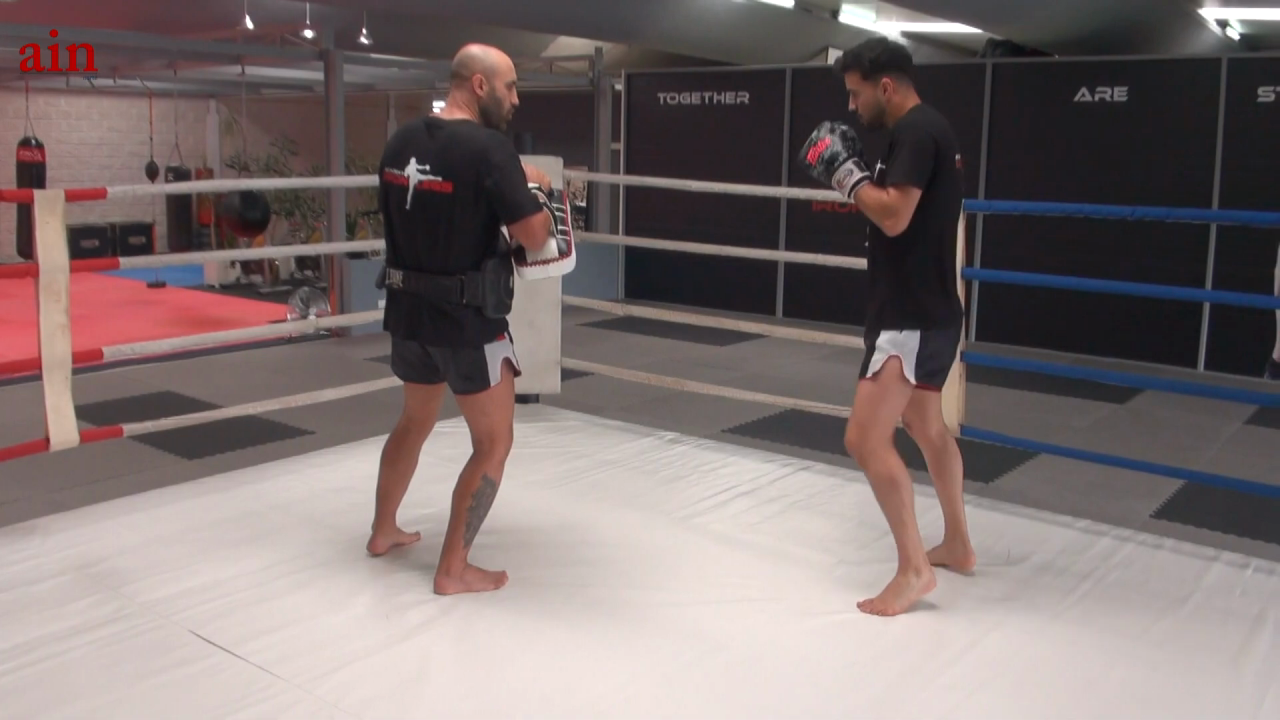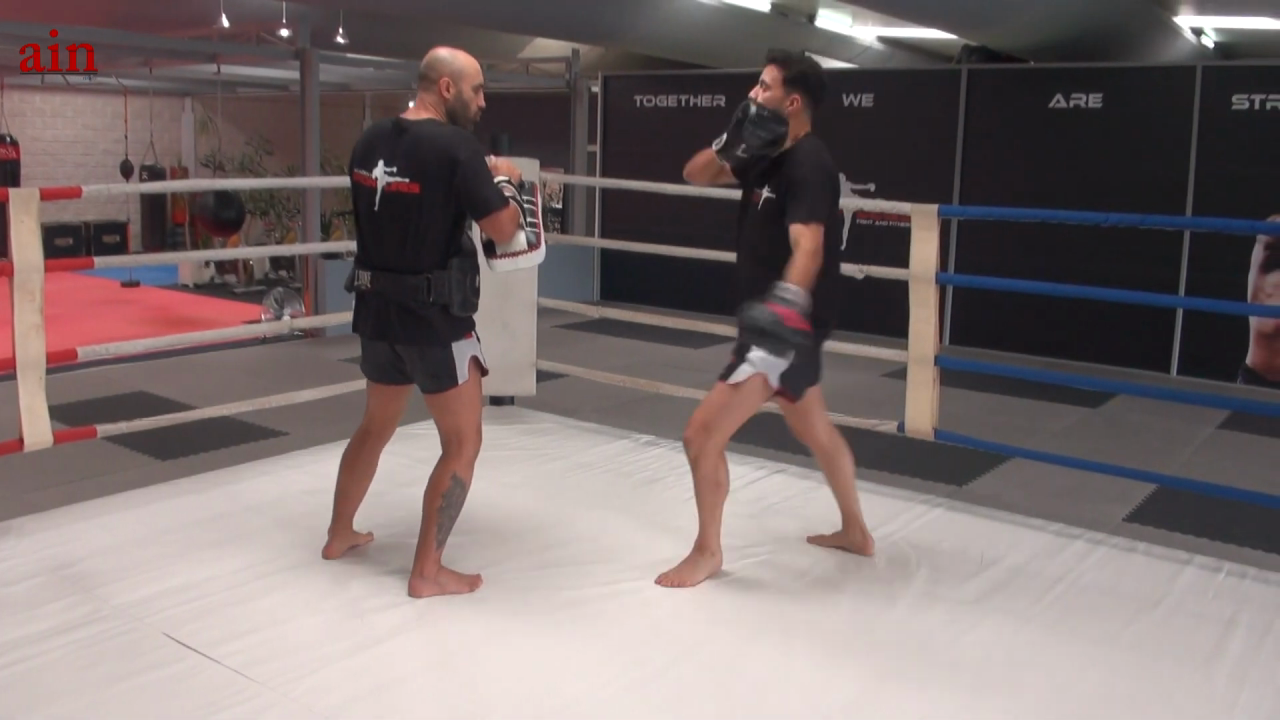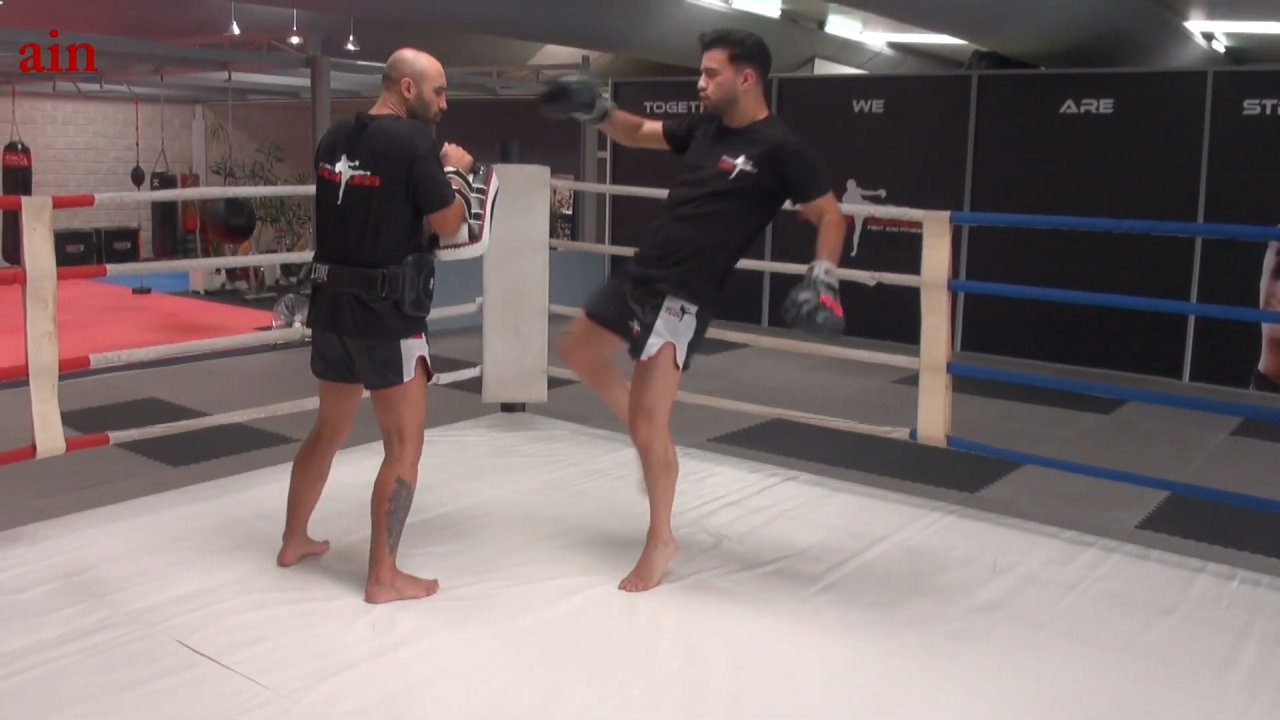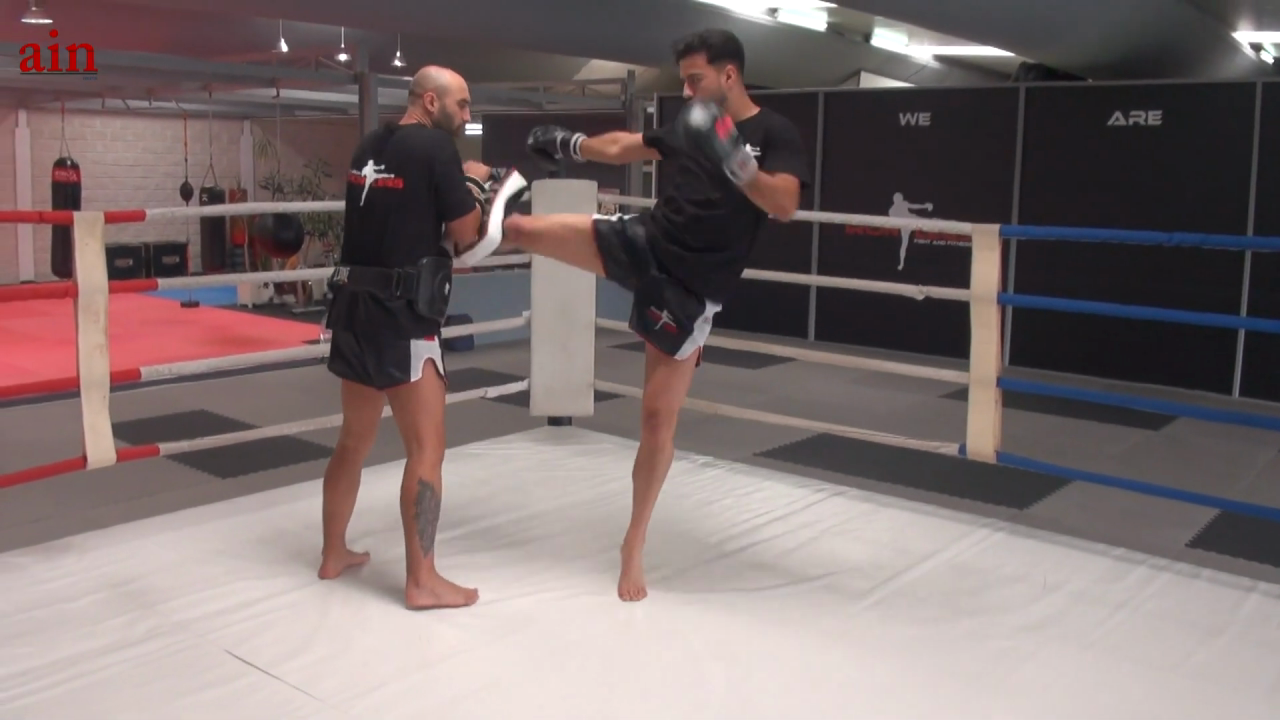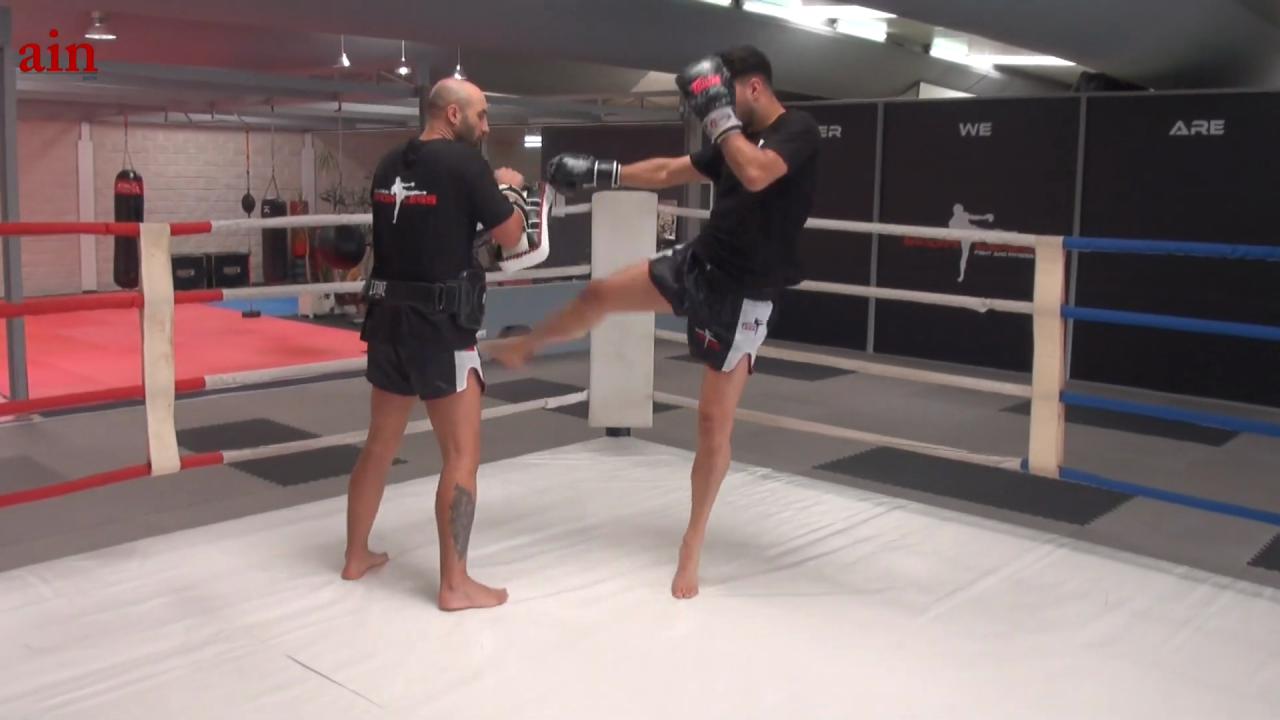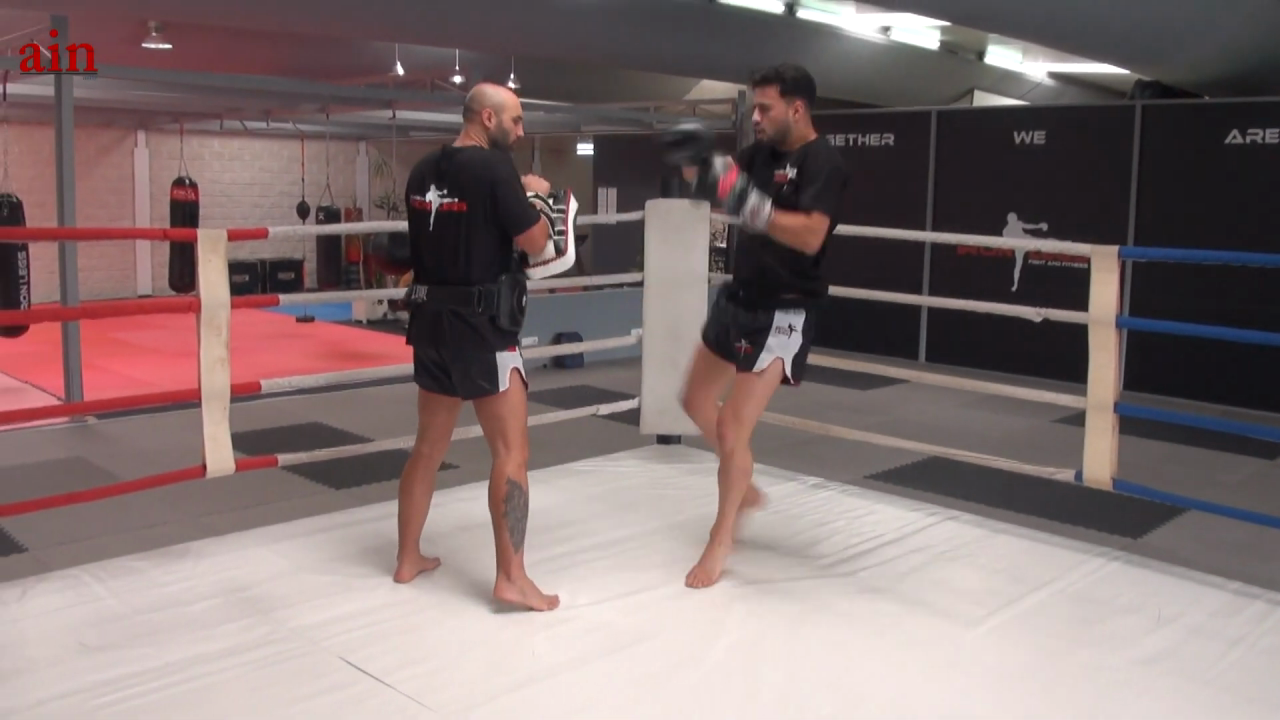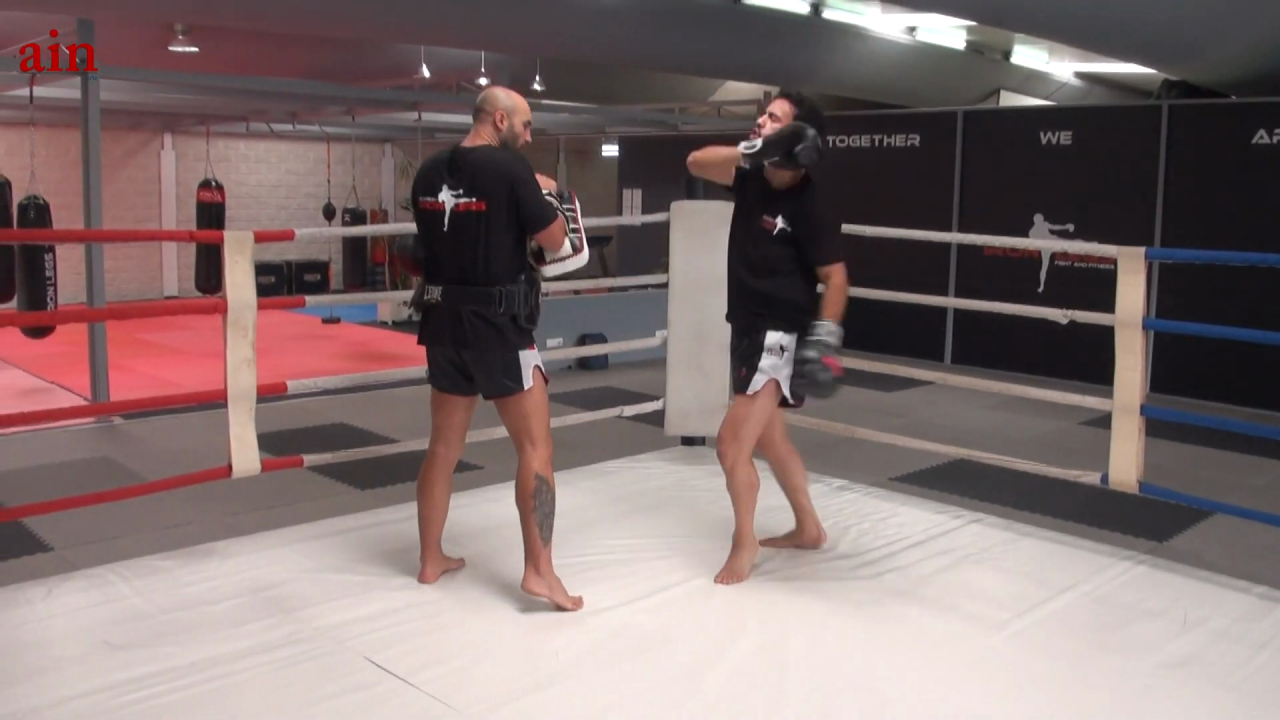
dt=0.7s
person 1, frame 1
left shoulder: (915, 132)
right shoulder: (929, 129)
left elbow: (892, 218)
left wrist: (842, 171)
right wrist: (857, 168)
left hip: (912, 316)
right hip: (930, 309)
left knee: (865, 438)
right knee: (927, 428)
left ankle: (913, 569)
right ankle: (956, 543)
person 1, frame 2
left shoulder: (808, 167)
right shoulder: (763, 149)
left elbow: (807, 246)
right elbow: (696, 173)
left wrist: (784, 303)
right wrist: (735, 139)
left hip: (789, 325)
right hip: (784, 322)
left knee: (703, 433)
right knee: (812, 426)
left ankle: (706, 549)
right ankle: (855, 529)
person 1, frame 3
left shoulder: (781, 147)
right shoulder: (704, 127)
left elbow: (830, 217)
right elbow: (635, 131)
left wrist: (821, 279)
right wrist: (593, 106)
left hip: (681, 296)
right hip: (642, 271)
left knee: (649, 424)
right knee: (576, 352)
left ankle: (659, 543)
right ankle: (634, 415)
person 1, frame 4
left shoulder: (776, 135)
right shoulder: (696, 125)
left elbow: (784, 204)
right elbow: (630, 145)
left wrist: (727, 147)
right wrist: (567, 144)
left hip: (693, 287)
right hip: (645, 241)
left knee: (660, 417)
right knee: (530, 231)
left ankle: (635, 544)
person 1, frame 5
left shoulder: (797, 131)
right shoulder: (728, 137)
left elbow: (755, 174)
right elbow: (668, 171)
left wrist: (716, 111)
right wrist: (597, 172)
left hip: (743, 297)
right hip: (696, 267)
left knee: (713, 427)
right knee: (601, 293)
left ankle: (692, 544)
right ankle: (525, 346)
person 1, frame 6
left shoulder: (823, 165)
right shoulder: (763, 153)
left elbow: (811, 239)
right elbow: (703, 180)
left wrist: (743, 200)
right wrist: (690, 159)
left hip: (781, 312)
right hip: (740, 295)
left knee: (731, 429)
right knee: (694, 401)
left ankle: (718, 546)
right ankle: (743, 490)
person 1, frame 7
left shoulder: (809, 205)
right shoulder: (756, 171)
left elbow: (834, 278)
right elbow: (697, 163)
left wrist: (824, 346)
right wrist: (756, 148)
left hip: (775, 335)
right hip: (749, 324)
left knee: (731, 443)
right knee: (765, 437)
left ankle: (745, 543)
right ankle: (808, 528)
person 2, frame 1
left shoulder: (402, 141)
right shoulder: (488, 147)
right elbow: (533, 235)
right wrist: (533, 185)
left hip: (408, 309)
right hip: (467, 319)
left knee: (415, 421)
right knee: (494, 443)
left ankle: (383, 530)
right ankle: (453, 569)
person 2, frame 2
left shoulder: (371, 141)
right shoulder: (455, 146)
right elbow: (503, 229)
right wrist: (502, 178)
left hip: (378, 309)
right hip: (434, 317)
left knee: (376, 427)
right knee: (462, 443)
left ankle: (339, 533)
right ankle: (427, 570)
person 2, frame 3
left shoulder: (336, 138)
right shoulder: (412, 140)
right elbow: (449, 223)
right wrist: (453, 168)
left hip: (333, 304)
right hip: (388, 313)
left knee: (330, 428)
right knee: (405, 445)
left ankle: (295, 540)
right ankle: (383, 576)
person 2, frame 4
left shoulder: (373, 147)
right shoulder: (432, 146)
right elbow: (468, 232)
right wrist: (476, 182)
left hip: (352, 304)
right hip: (401, 314)
left knee: (354, 438)
right knee: (426, 447)
left ankle: (333, 553)
right ankle: (423, 579)
person 2, frame 5
left shoulder: (388, 165)
right shoulder: (463, 160)
right elbow: (510, 236)
right wrist: (506, 189)
left hip: (389, 317)
right hip: (440, 324)
left knee: (380, 444)
right knee: (461, 454)
left ankle: (356, 555)
right ankle: (456, 584)
person 2, frame 6
left shoulder: (425, 170)
right shoulder: (493, 166)
right elbow: (534, 242)
right wrist: (533, 194)
left hip: (432, 320)
right hip: (482, 325)
left knee: (428, 447)
right knee: (511, 451)
left ankle: (408, 558)
right ankle: (511, 578)
person 2, frame 7
left shoulder: (429, 171)
right shoulder: (508, 166)
right elbow: (554, 240)
right wrist: (544, 194)
left hip: (445, 321)
right hip: (498, 324)
left knee: (443, 447)
right knee: (535, 447)
left ankle: (431, 559)
right ankle: (540, 572)
